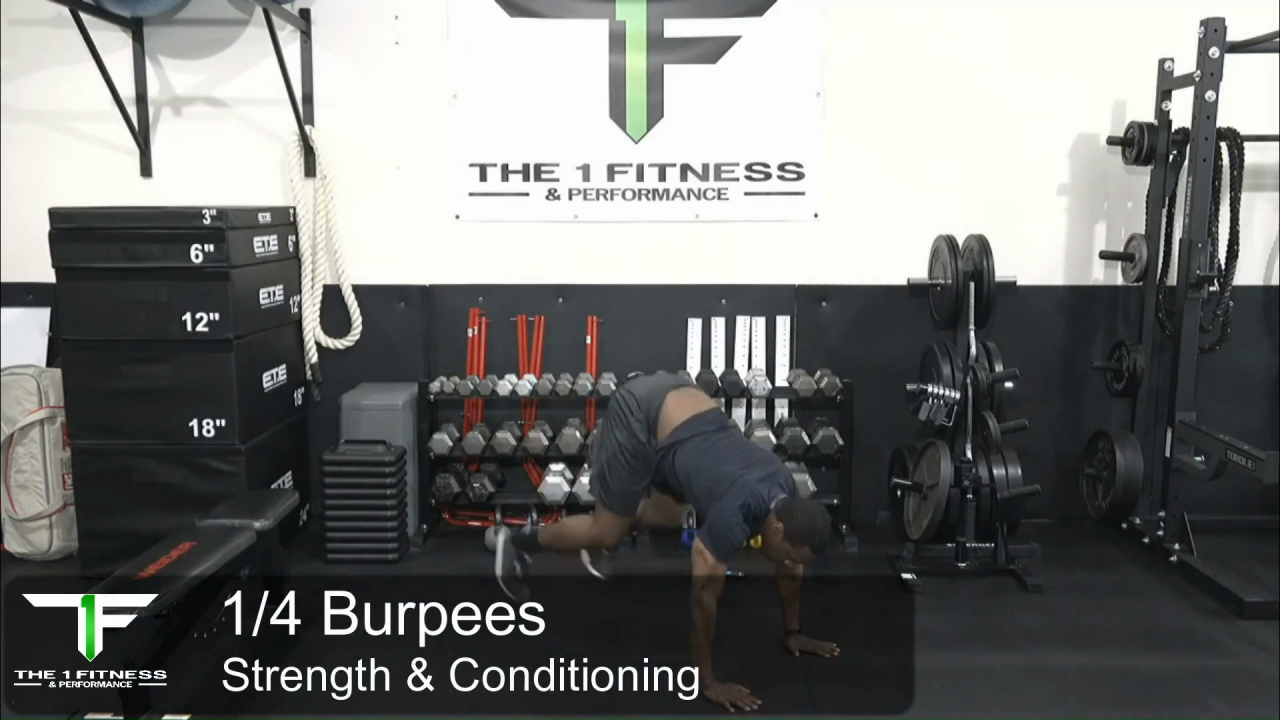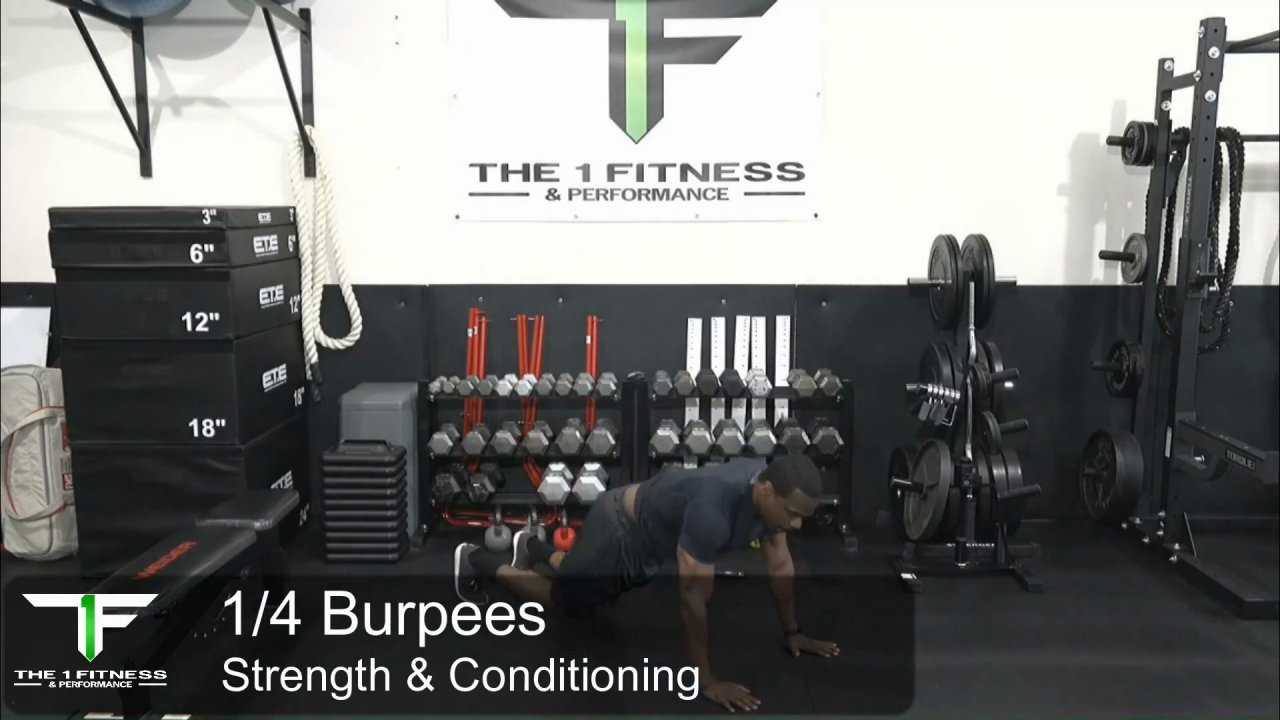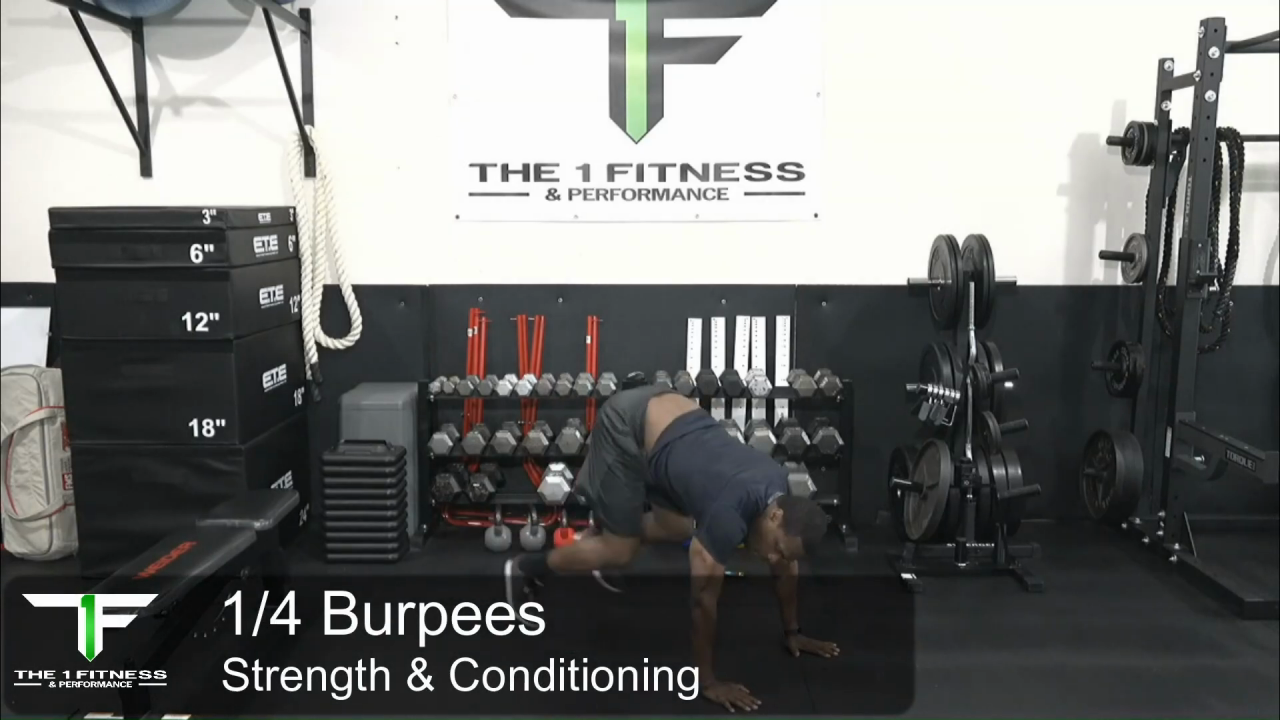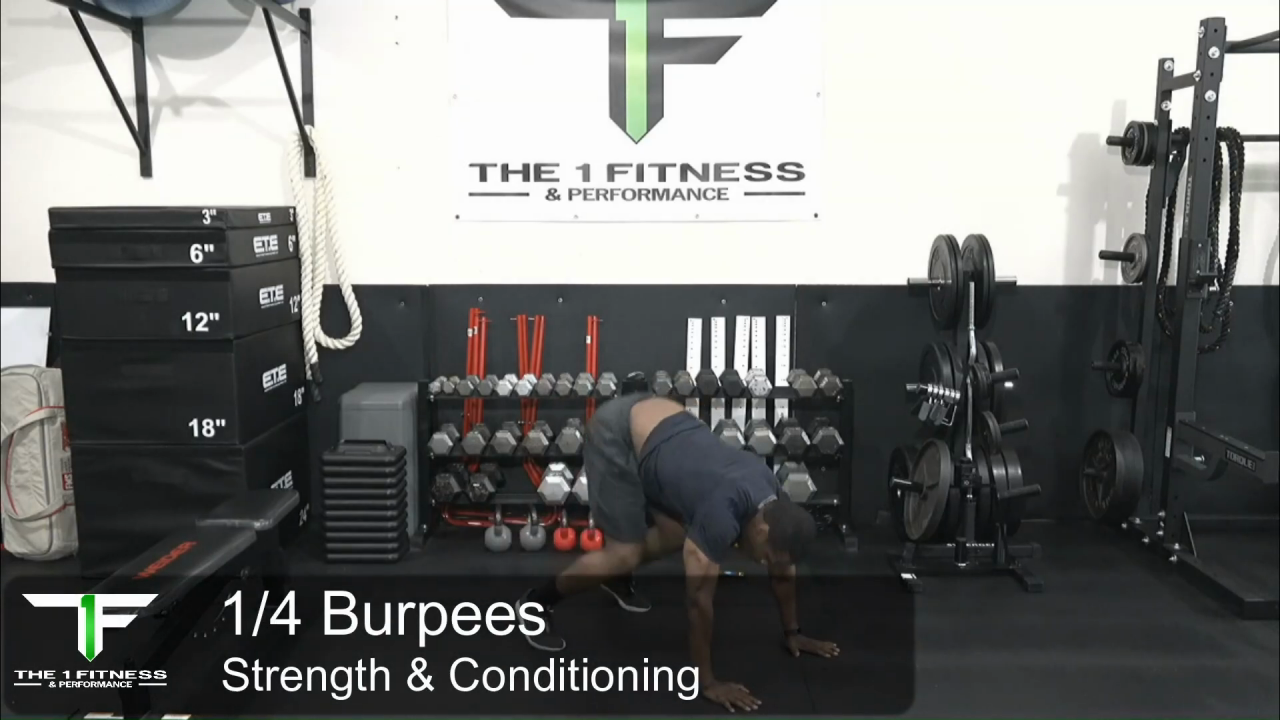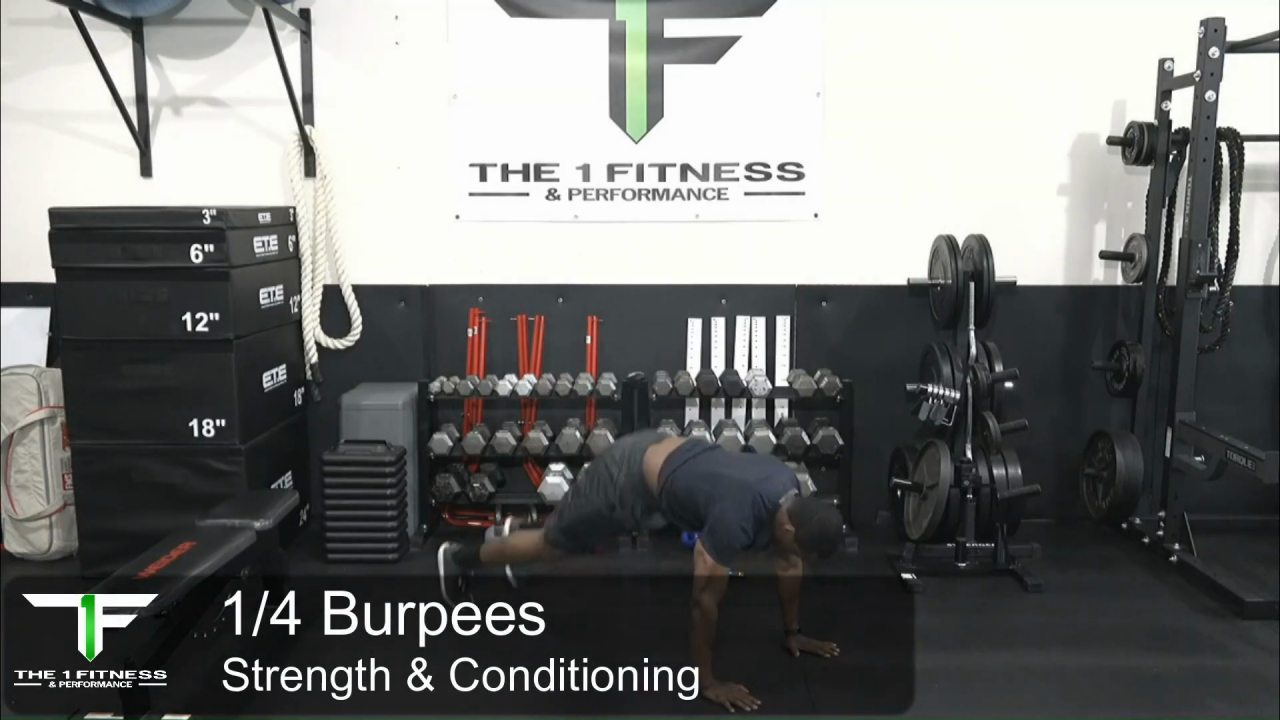
dt=0.4s
person 1, frame 1
left shoulder: (786, 494)
right shoulder: (736, 515)
left elbow: (790, 569)
right elbow: (704, 596)
left wrist: (793, 633)
right wrist: (706, 681)
left hip: (672, 399)
right hip: (639, 412)
left knee: (669, 515)
right knee: (607, 531)
right ankle: (519, 545)
person 1, frame 2
left shoulder: (770, 484)
right shoulder: (713, 511)
left elbow: (780, 562)
right elbow: (693, 599)
left wrist: (792, 632)
right wrist: (706, 681)
left hip: (642, 518)
right hip: (621, 530)
left knee: (579, 573)
right knee: (564, 601)
left ankle: (532, 547)
right ankle: (476, 560)
person 1, frame 3
left shoulder: (781, 494)
right shoulder: (730, 514)
left elbow: (786, 566)
right elbow: (705, 595)
left wrist: (792, 632)
right wrist: (706, 680)
left hip: (665, 412)
right hip: (628, 423)
left knee: (680, 528)
right knee: (619, 551)
left ankle: (601, 539)
right ankle: (529, 570)
person 1, frame 4
left shoulder: (773, 505)
right shoulder: (721, 515)
left elbow: (783, 569)
right elbow: (700, 598)
left wrist: (793, 633)
right wrist: (707, 682)
left hip: (657, 420)
right hip: (617, 432)
left knee: (678, 536)
right knee: (625, 557)
left ankle: (614, 577)
right ankle: (537, 599)
person 1, frame 5
left shoulder: (791, 498)
right shoulder: (738, 518)
left elbow: (790, 565)
right elbow: (705, 601)
left wrist: (793, 632)
right wrist: (707, 681)
left hip: (658, 449)
right hip: (628, 478)
left knee: (591, 531)
right knee: (557, 545)
left ankle: (522, 529)
right ankle: (459, 556)
